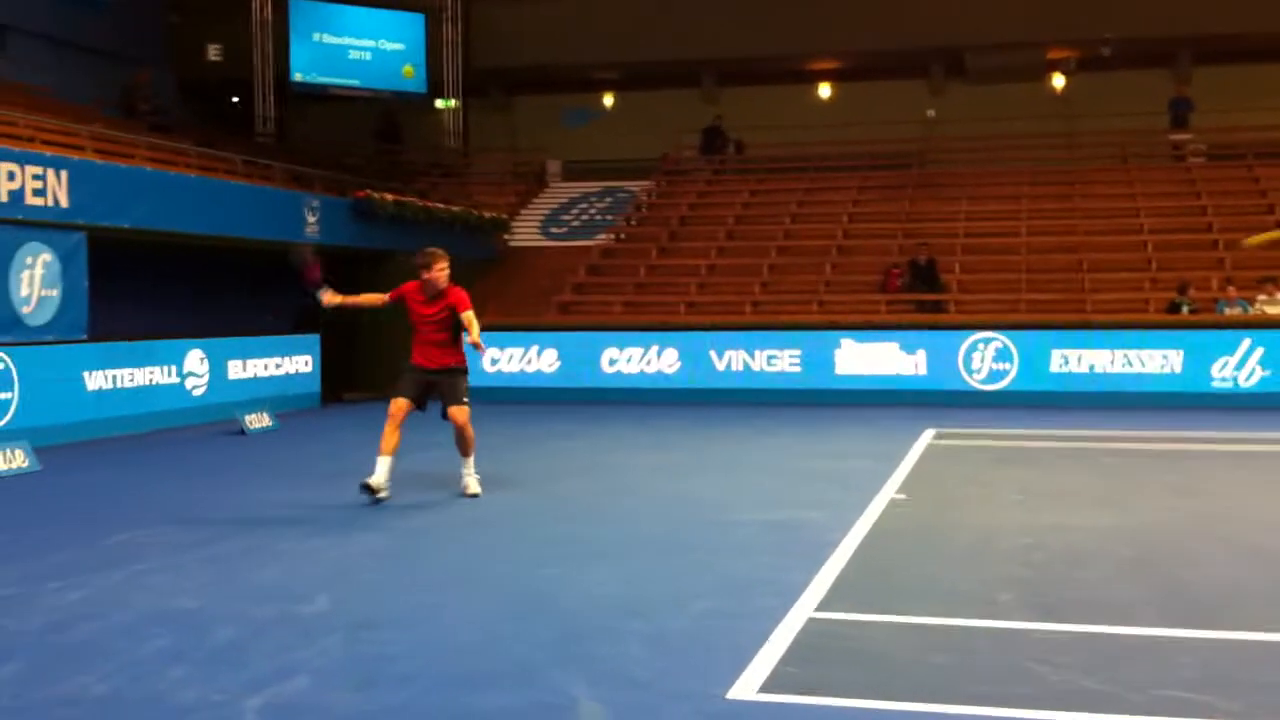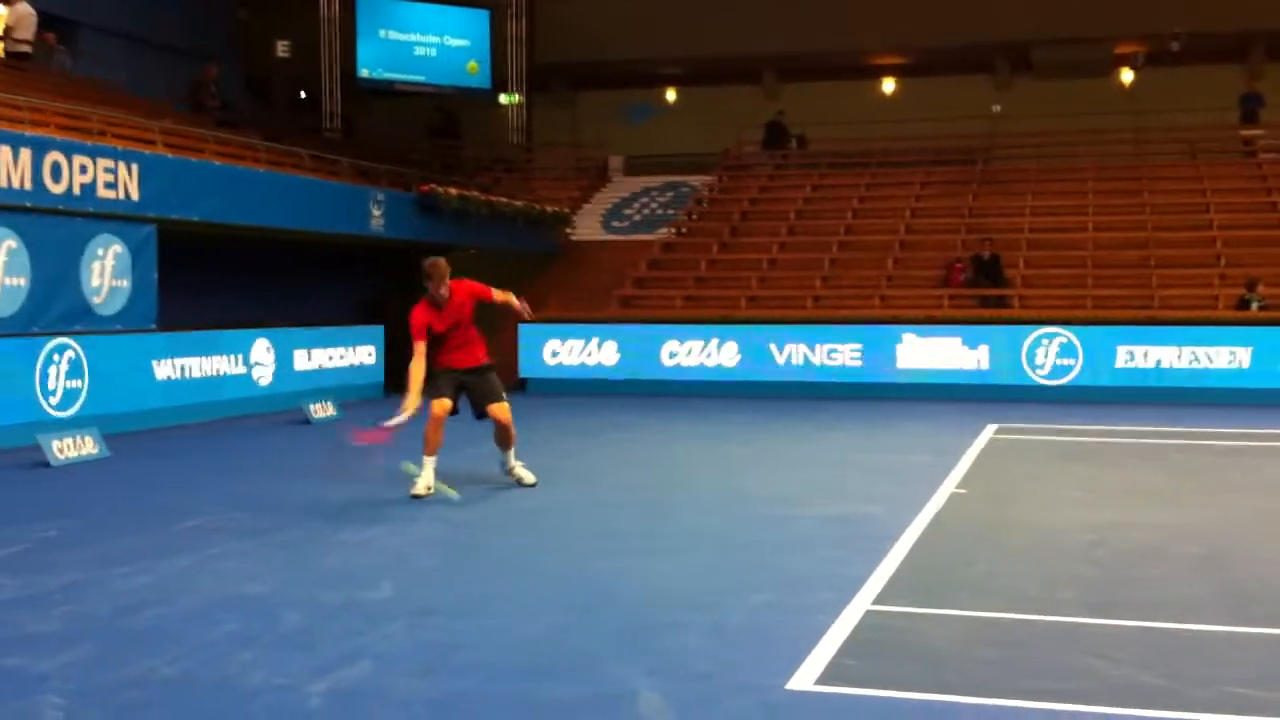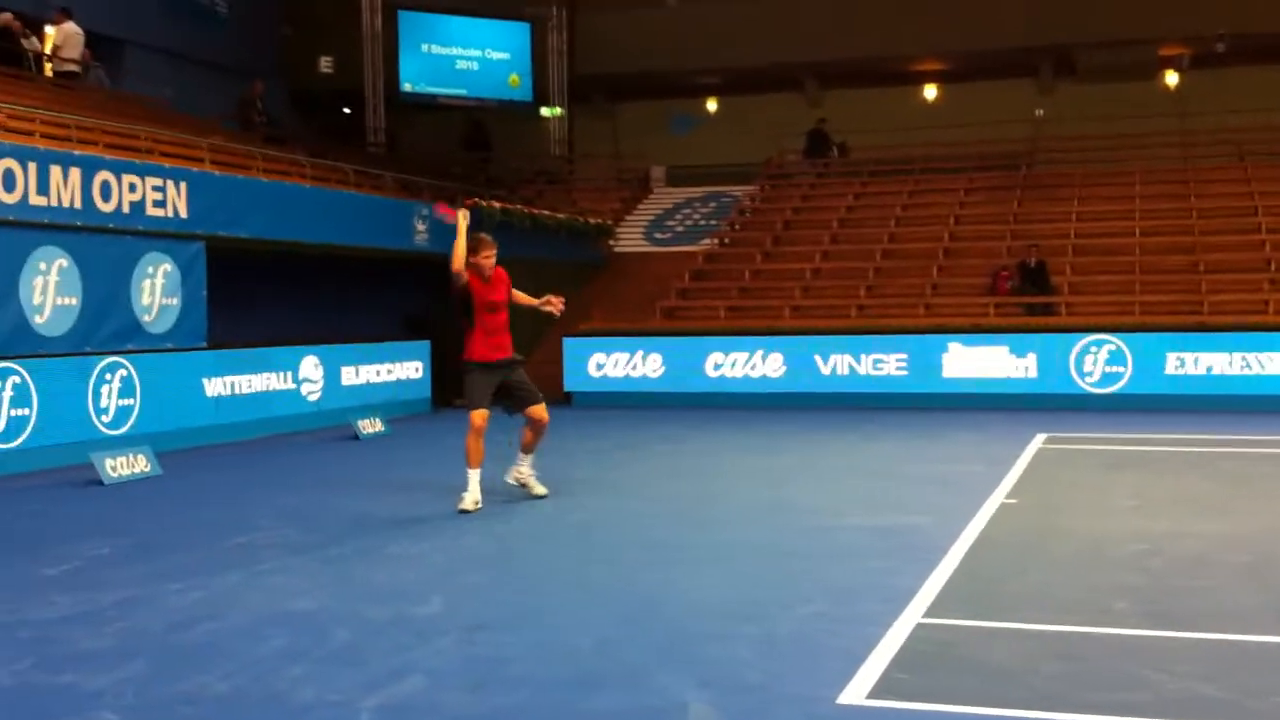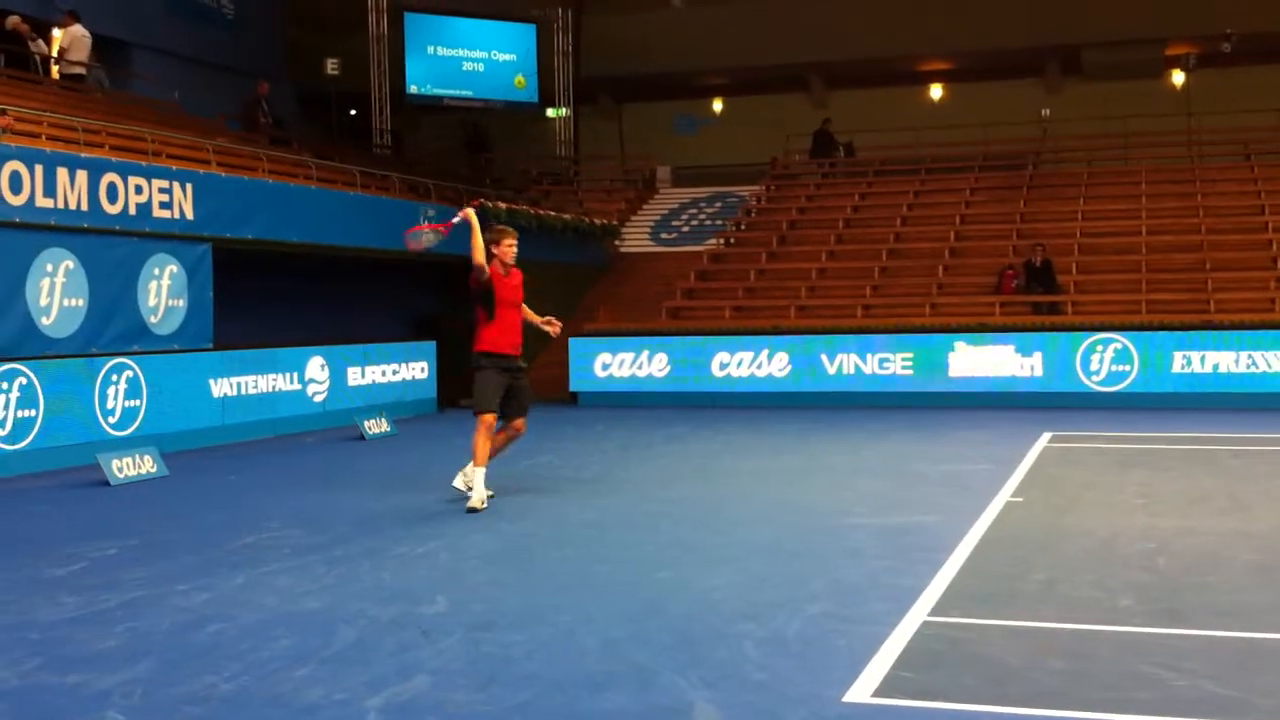
dt=0.3s
person 1, frame 1
left shoulder: (456, 295)
right shoulder: (407, 291)
left elbow: (471, 321)
right elbow: (380, 300)
left wrist: (473, 336)
right wrist: (340, 300)
left hip: (451, 368)
right hip: (419, 367)
left knee: (460, 419)
right knee: (396, 412)
left ankle: (469, 474)
right ankle: (379, 478)
person 1, frame 2
left shoulder: (468, 288)
right shoulder: (420, 314)
left elbow: (502, 297)
right elbow: (419, 358)
left wrist: (515, 302)
right wrist: (413, 396)
left hip: (479, 366)
right hip: (445, 370)
left knee: (503, 418)
right knee: (438, 411)
left ankle: (511, 464)
right ankle: (427, 476)
person 1, frame 3
left shoulder: (502, 275)
right shoulder: (465, 282)
right elbow: (455, 268)
left wrist: (539, 303)
right wrist: (462, 227)
left hip: (508, 361)
right hip: (478, 366)
left knee: (539, 419)
right knee: (478, 422)
left ankle: (522, 472)
right ankle: (473, 491)
person 1, frame 4
left shoulder: (517, 275)
right shoulder: (485, 277)
right elbow: (478, 262)
left wrist: (539, 321)
right wrist: (473, 221)
left hip: (513, 362)
right hip: (489, 361)
left knee: (516, 427)
right knee: (487, 421)
left ankle: (470, 474)
right ankle: (478, 490)
